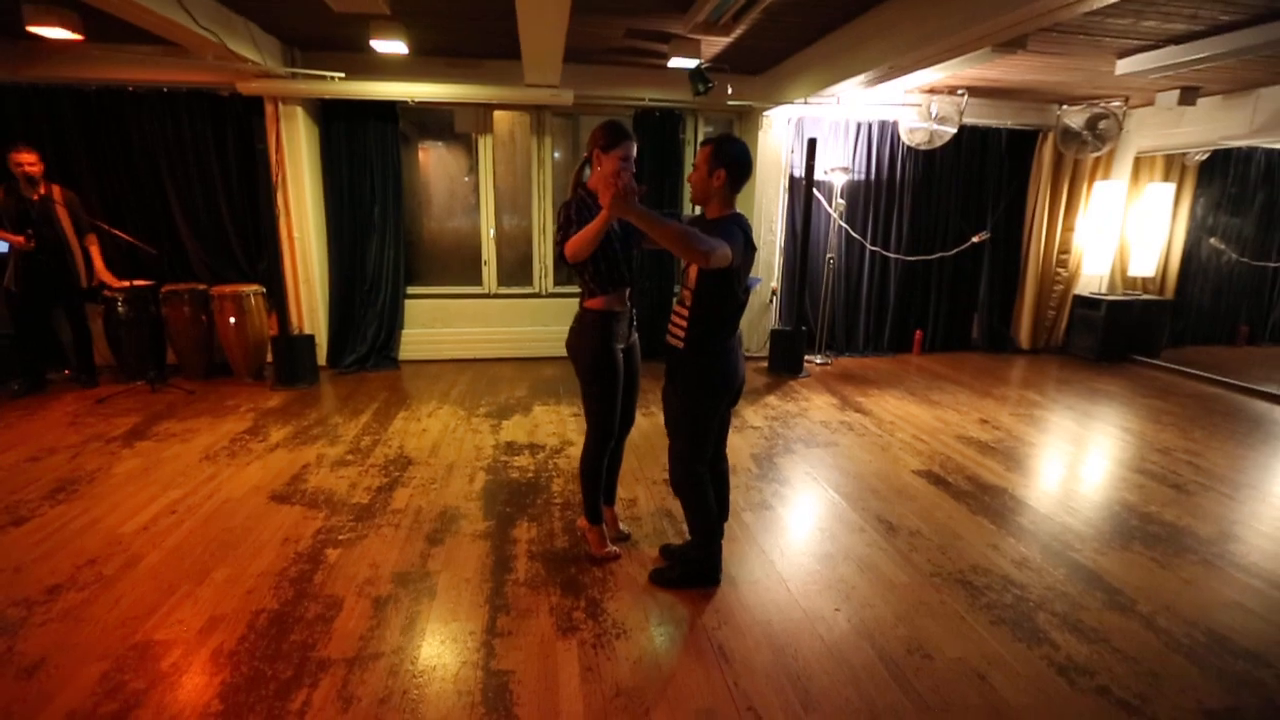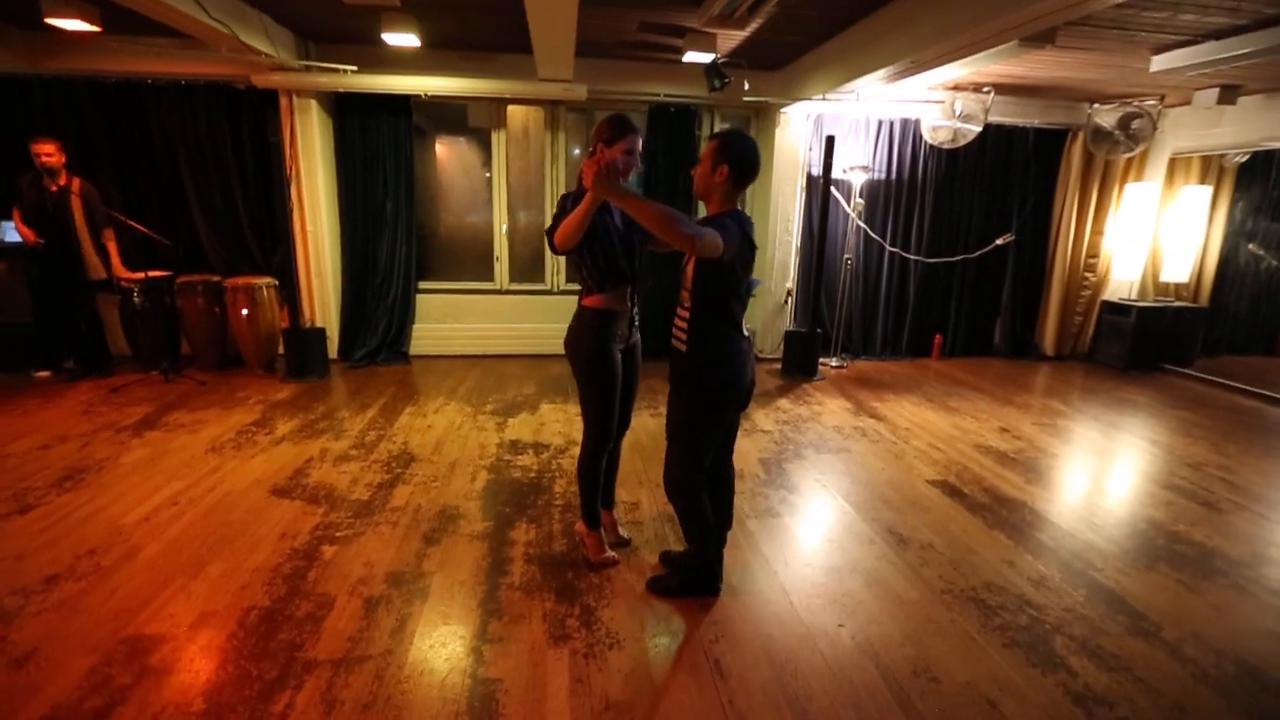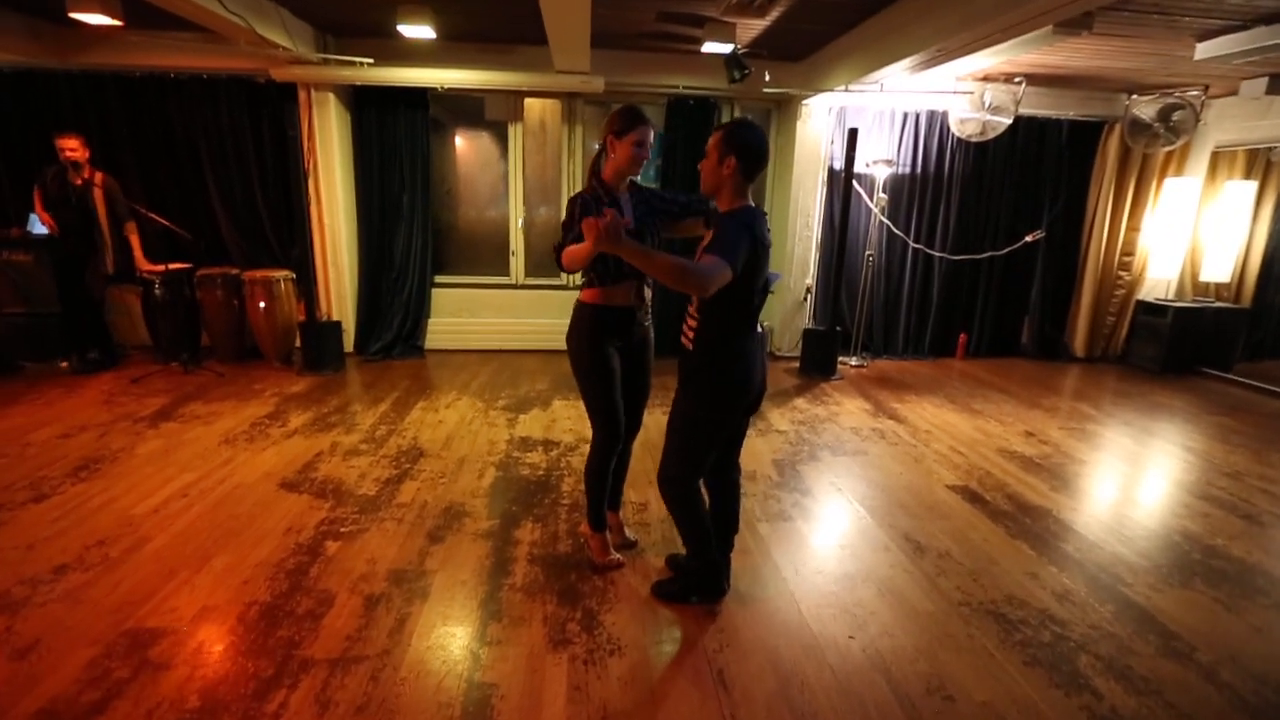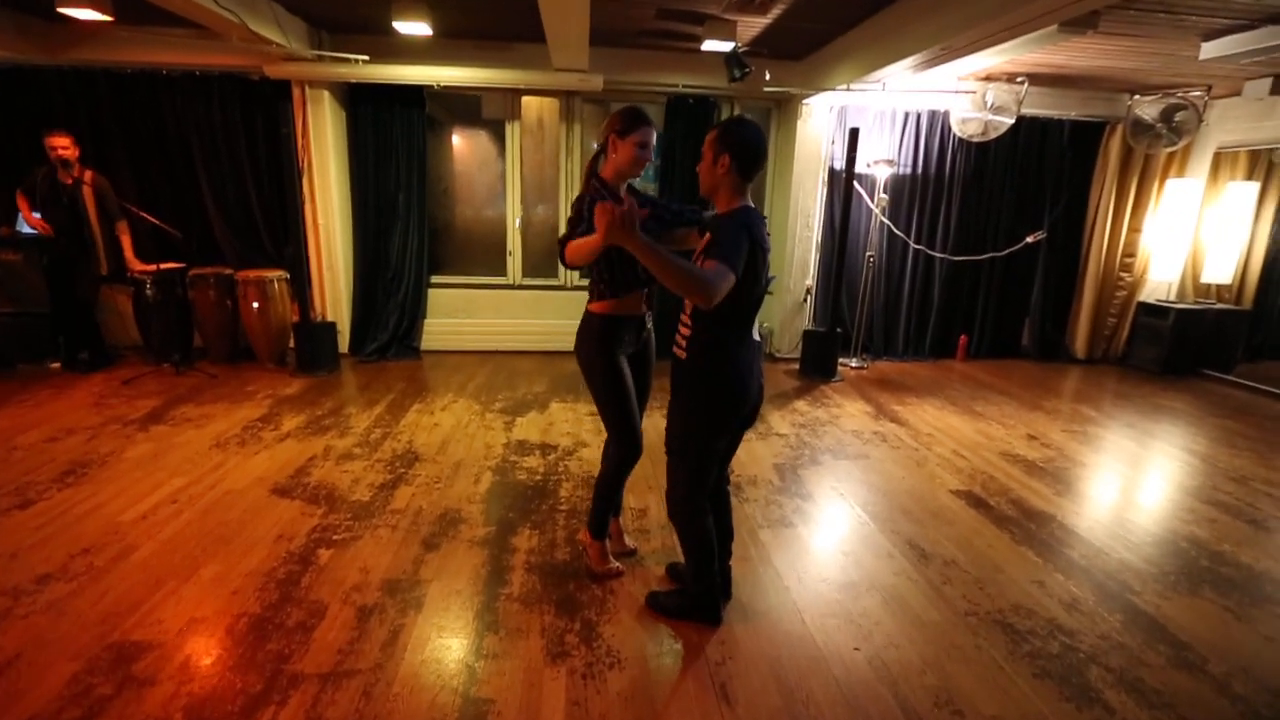
dt=0.5s
person 1, frame 1
left shoulder: (731, 232)
right shoulder: (708, 223)
left elbow: (703, 253)
right elbow: (678, 237)
left wrist: (632, 212)
left hip: (702, 369)
right hip: (712, 365)
left knee: (688, 470)
right knee: (710, 460)
left ankle: (703, 563)
right ankle: (705, 547)
person 1, frame 2
left shoulder: (729, 229)
right shoulder: (724, 226)
left elbow: (685, 235)
right elbow: (685, 235)
left wrist: (615, 193)
right wrist: (617, 198)
left hip: (707, 374)
right hip: (725, 368)
left knee: (683, 476)
right knee: (715, 468)
left ankle: (702, 573)
right ankle: (707, 557)
person 1, frame 3
left shoulder: (737, 229)
right shoulder: (744, 221)
left elbow: (699, 280)
left wrist: (621, 246)
left hip: (716, 374)
right hip: (739, 369)
left knee: (677, 476)
right knee: (720, 469)
left ankle: (706, 575)
right ankle: (714, 562)
person 1, frame 4
left shoulder: (734, 229)
right shoulder: (743, 223)
left elbow: (705, 292)
right elbow: (705, 276)
left wrist: (630, 241)
left hip: (711, 383)
right hip: (734, 378)
left knee: (687, 496)
right knee: (711, 483)
left ankle: (703, 597)
right ankle: (714, 575)
person 2, frame 1
right shoulder: (576, 208)
right elbow: (571, 253)
right wrist: (608, 212)
left hip: (626, 326)
right hip: (597, 331)
left knee: (622, 425)
right knee: (602, 430)
left ankle: (606, 508)
right ankle: (592, 522)
person 2, frame 2
right shoulder: (579, 202)
right elbow: (559, 243)
right wrist: (593, 195)
left hip: (628, 327)
right hip: (595, 330)
left knee: (618, 429)
right knee: (599, 433)
left ankle: (605, 513)
right ankle: (590, 526)
person 2, frame 3
left shoulder: (647, 198)
right shoulder: (587, 201)
left elbow: (701, 212)
right elbow: (565, 259)
right wrist: (593, 246)
left hip: (639, 324)
right hip: (596, 326)
left knee: (630, 428)
right knee: (608, 433)
left ankle: (612, 512)
right ankle: (595, 527)
person 2, frame 4
left shoulder: (638, 200)
right shoulder: (592, 202)
left elbow: (689, 224)
right elbow: (569, 253)
right wrist: (604, 236)
left hip: (640, 329)
right hip: (604, 335)
left knee: (625, 436)
right knee: (629, 443)
left ankle: (612, 520)
right ankle: (595, 534)
person 3, frame 1
left shoulder: (62, 196)
left elbow: (86, 231)
left wrist: (98, 265)
left hip: (66, 268)
right hip: (30, 270)
left knee: (78, 322)
right knee: (30, 324)
left ankle: (86, 372)
right ankle: (31, 377)
person 3, frame 2
left shoulder: (81, 188)
right shoulder: (28, 185)
left elbow: (103, 226)
right elbow: (19, 208)
left wrist: (115, 262)
right wrist: (21, 228)
left hip: (79, 260)
right hip: (46, 262)
left knee: (87, 311)
right knee: (53, 315)
left ankle: (102, 361)
right ankle: (82, 361)
person 3, frame 3
left shoulder: (103, 182)
right shoulder: (53, 176)
left elbow: (126, 219)
right elbow: (38, 189)
left wrist: (138, 254)
right wrist: (41, 213)
left hip: (96, 252)
right hip: (65, 251)
left knee: (90, 300)
right knee: (70, 304)
left ankle: (103, 353)
right ankle: (78, 353)
person 3, frame 4
left shoulder: (94, 181)
right shoulder: (42, 178)
left elbow: (117, 218)
right elbow: (21, 194)
left wrist: (128, 255)
right wrist: (28, 216)
left hip: (87, 254)
right hip: (56, 255)
left knee: (82, 304)
right knee: (61, 308)
left ankle: (96, 355)
right ankle: (72, 354)
